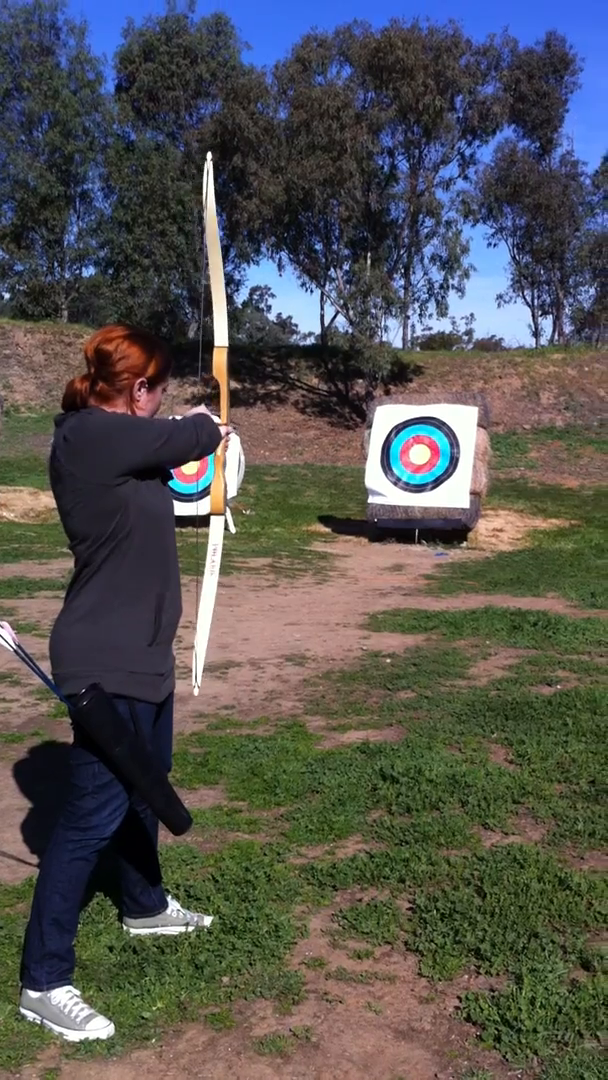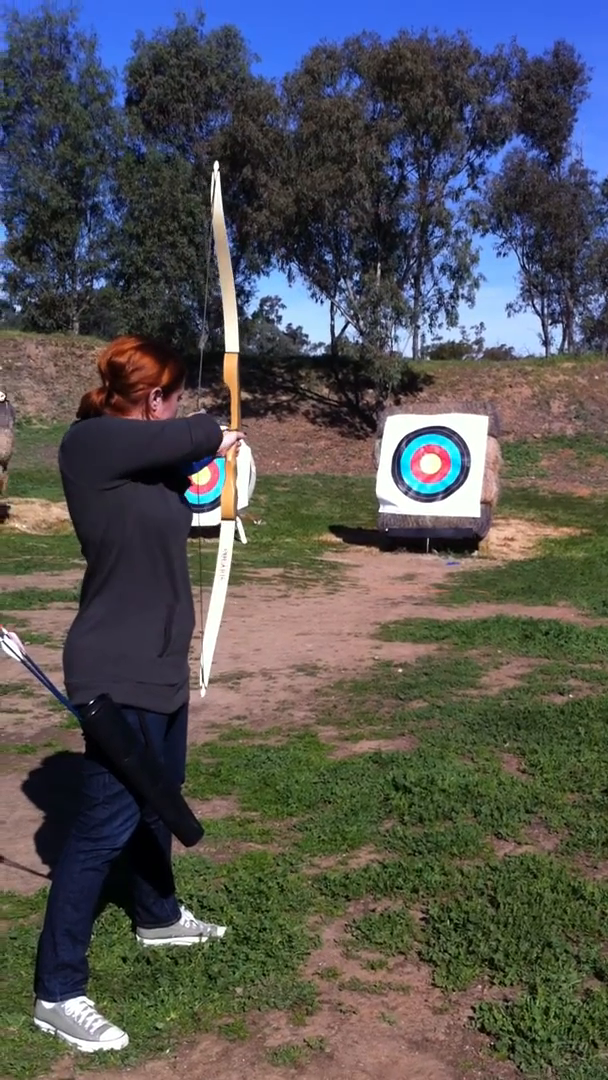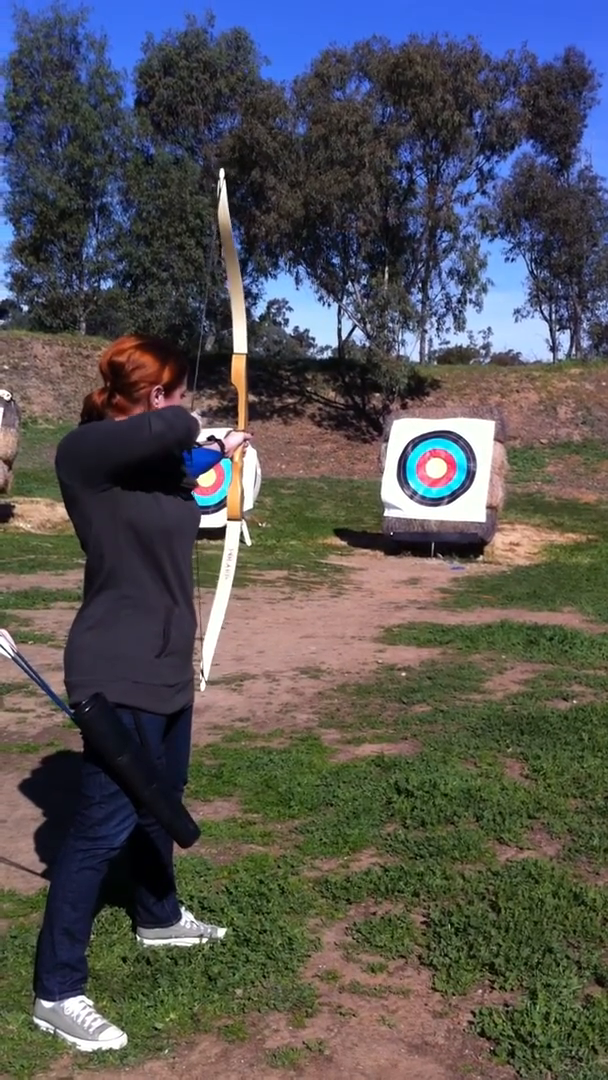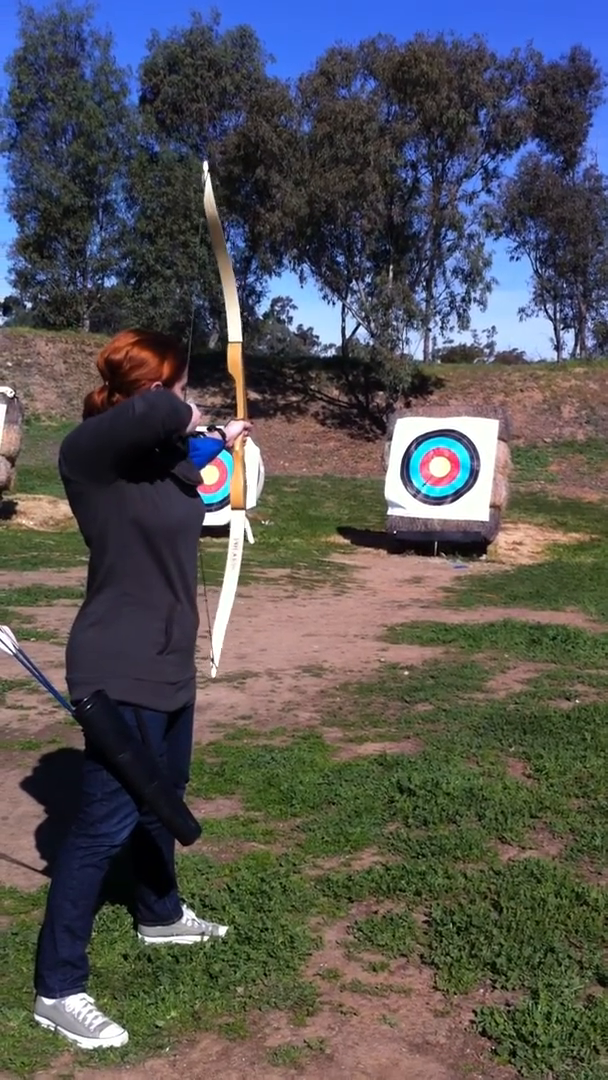
dt=0.7s
person 1, frame 1
left shoulder: (114, 442)
right shoulder: (89, 438)
right elbow: (193, 437)
left wrist: (192, 434)
right wrist: (205, 427)
left hip: (138, 652)
right hip: (106, 662)
left knee: (142, 786)
right knee: (96, 810)
left ankle: (145, 906)
right ankle: (43, 982)
person 1, frame 2
left shoulder: (146, 460)
right shoulder: (91, 445)
right elbow: (198, 434)
left wrist: (207, 449)
right wrist: (212, 434)
left hip: (157, 662)
right hip: (118, 671)
left knee: (156, 797)
right knee: (108, 819)
left ankle: (159, 916)
right ankle: (57, 992)
person 1, frame 3
left shoulder: (158, 463)
right shoulder: (84, 451)
right elbow: (168, 429)
left wrist: (218, 453)
right wrist: (187, 427)
left hip: (164, 662)
right hip: (118, 672)
right knee: (105, 821)
left ankle: (159, 917)
right ankle: (56, 992)
person 1, frame 4
left shoulder: (161, 454)
right shoulder: (88, 450)
right elbow: (153, 414)
left wrist: (218, 441)
right wrist: (185, 417)
left hip: (166, 660)
right hip: (120, 669)
right knee: (106, 819)
left ankle: (160, 914)
right ankle: (57, 990)
